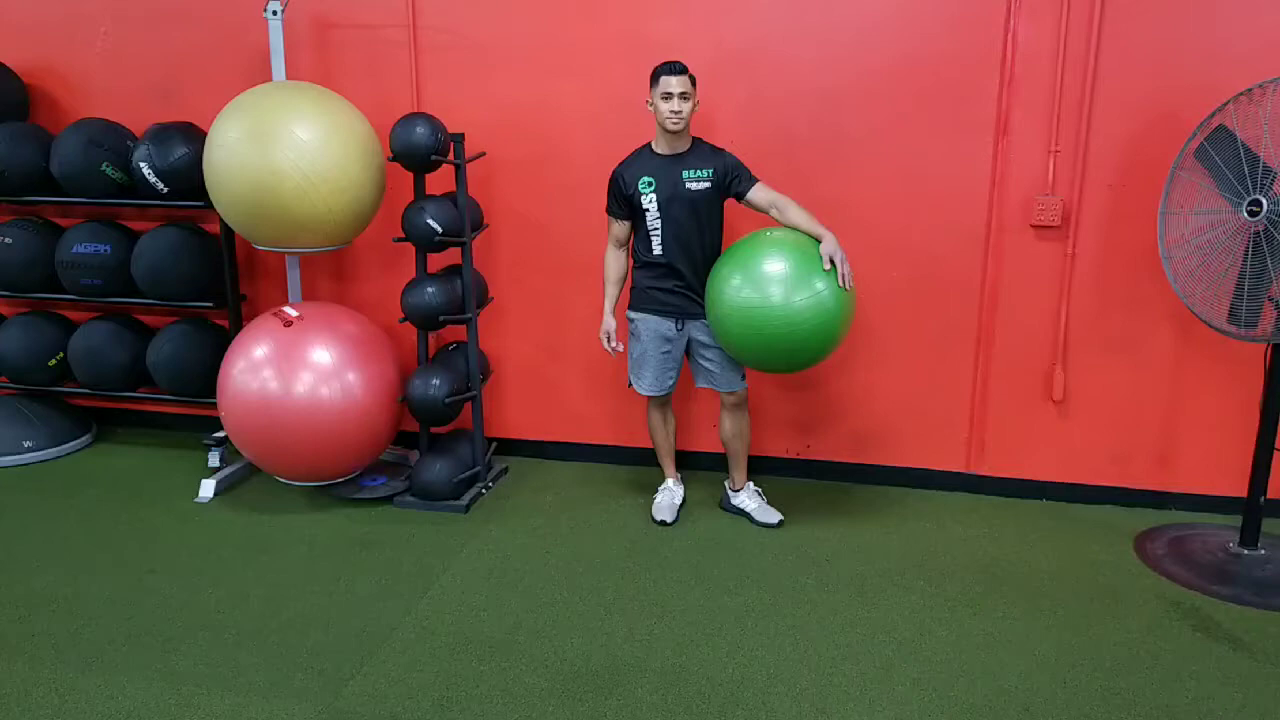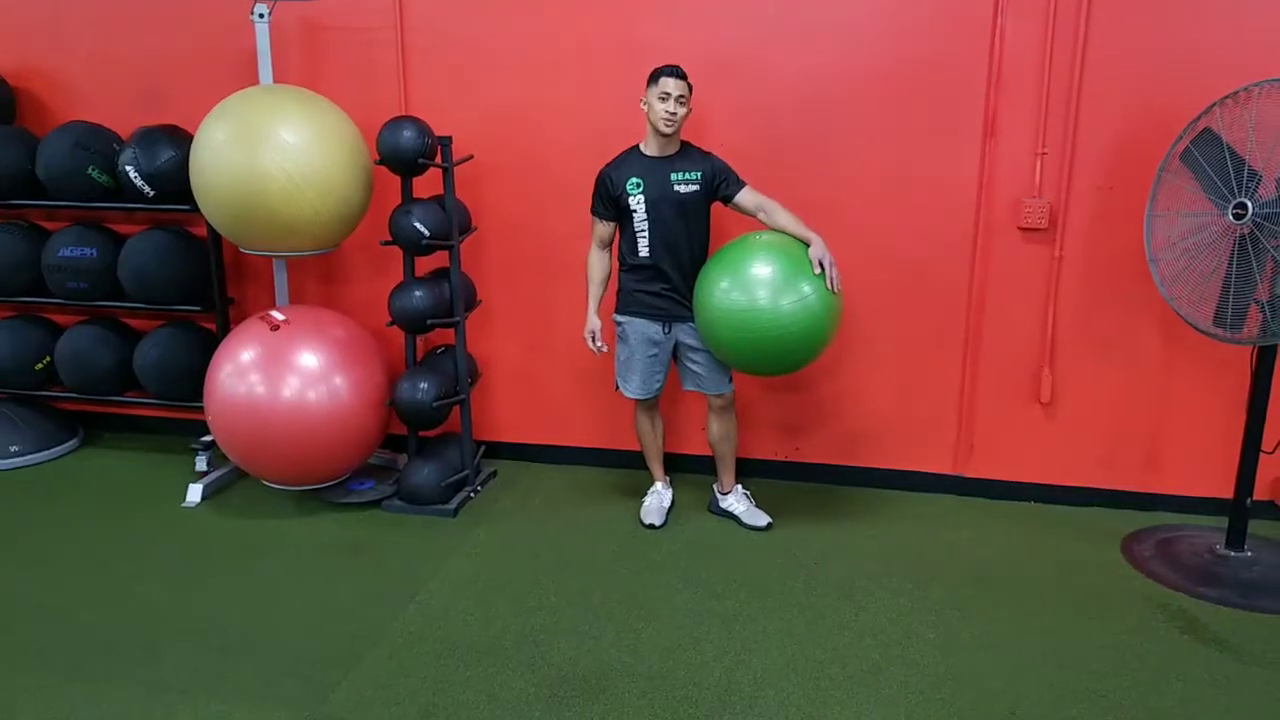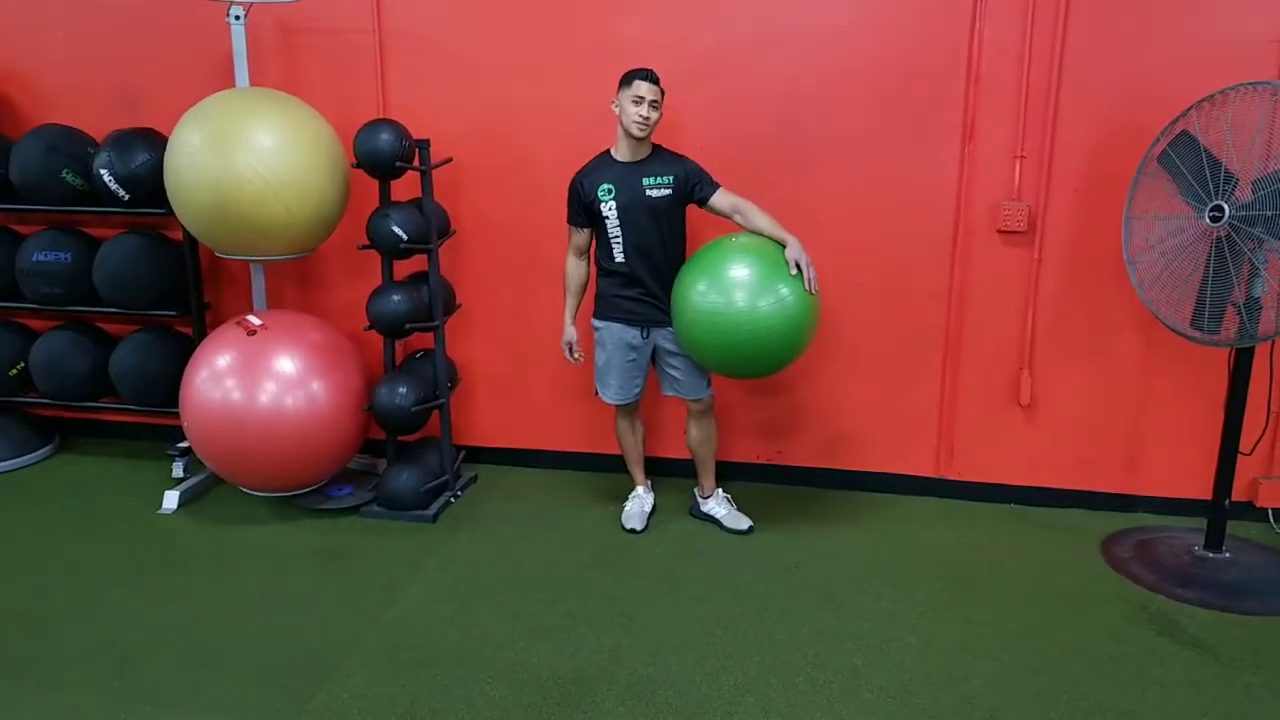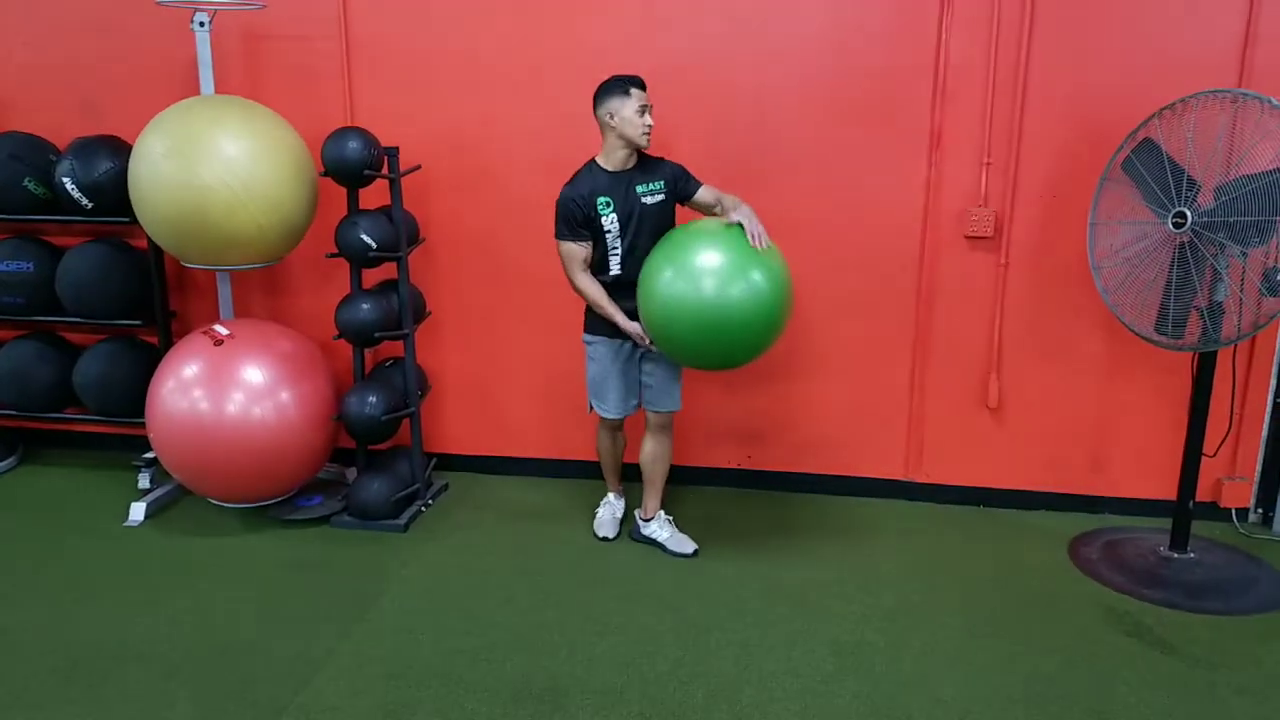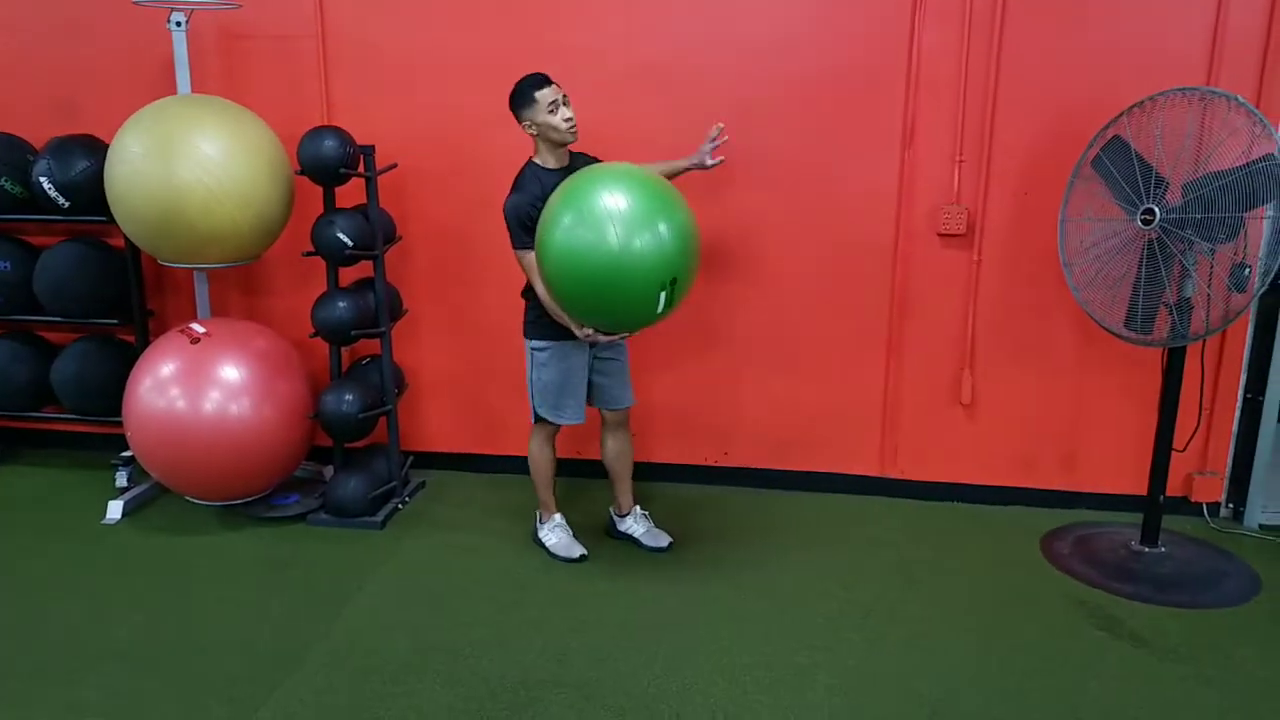
dt=1s
person 1, frame 1
left shoulder: (718, 163)
right shoulder: (628, 173)
left elbow: (773, 202)
right elbow: (617, 247)
left wrist: (824, 236)
right wrist: (608, 311)
left hip: (711, 305)
right hip: (652, 309)
left knee: (734, 395)
right knee: (658, 397)
left ankle: (739, 489)
right ankle: (670, 484)
person 1, frame 2
left shoulder: (705, 166)
right shoulder: (615, 174)
left elbow: (761, 206)
right elbow: (600, 246)
left wrist: (813, 240)
right wrist: (592, 310)
left hip: (698, 308)
right hip: (639, 312)
left knee: (722, 398)
right knee: (646, 401)
left ankle: (728, 492)
right ankle: (659, 487)
person 1, frame 3
left shoulder: (678, 169)
right shoulder: (588, 180)
left elbow: (735, 208)
right elbow: (577, 256)
left wrist: (789, 241)
right wrist: (568, 320)
left hip: (675, 312)
right hip: (617, 318)
left knee: (700, 403)
right knee: (625, 406)
left ankle: (709, 497)
right ankle: (641, 490)
person 1, frame 4
left shoulder: (665, 174)
right shoulder: (578, 194)
left elbow: (716, 204)
right elbow: (578, 272)
left wrist: (743, 213)
right wrist: (625, 323)
right hip: (609, 329)
left knee: (661, 419)
right knee: (611, 419)
left ankle: (650, 518)
right ankle: (613, 496)
person 1, frame 5
left shoulder: (586, 167)
right shoulder: (524, 199)
right elbow: (538, 281)
left wrist: (687, 163)
right wrist: (576, 328)
right hip: (553, 330)
left knee: (617, 416)
right knee: (548, 424)
left ankle: (625, 514)
right ankle: (548, 521)
